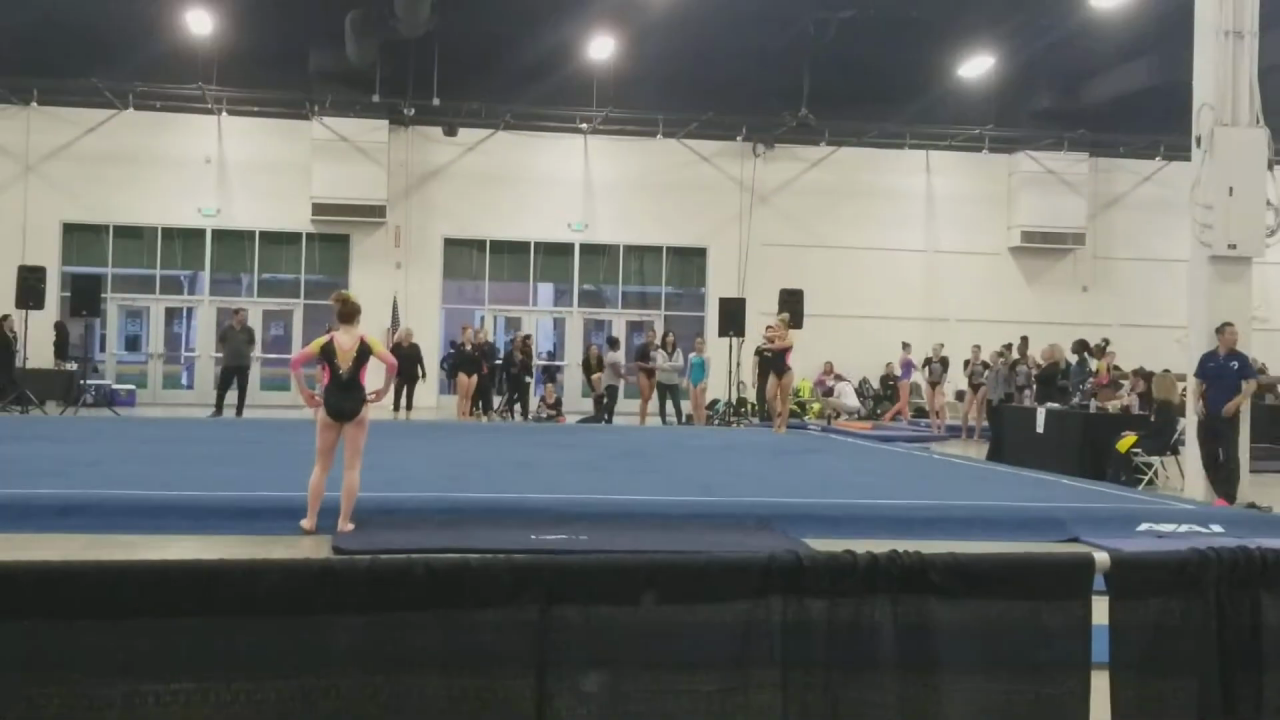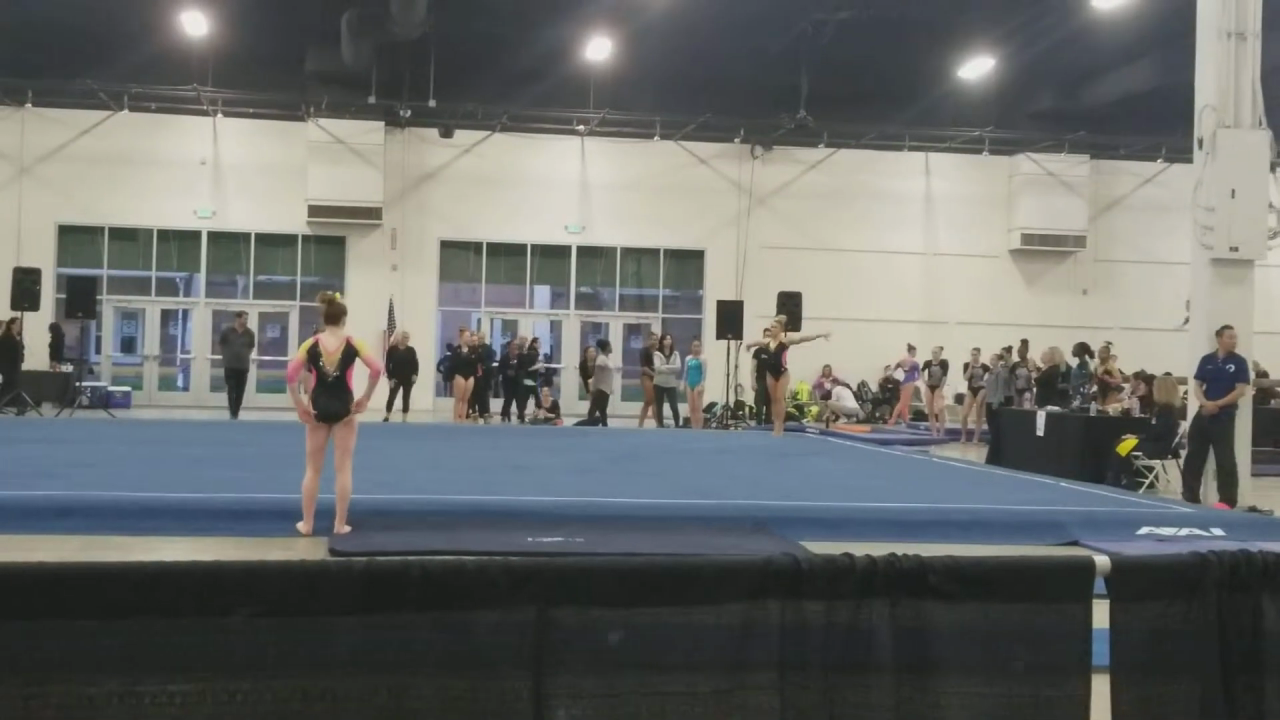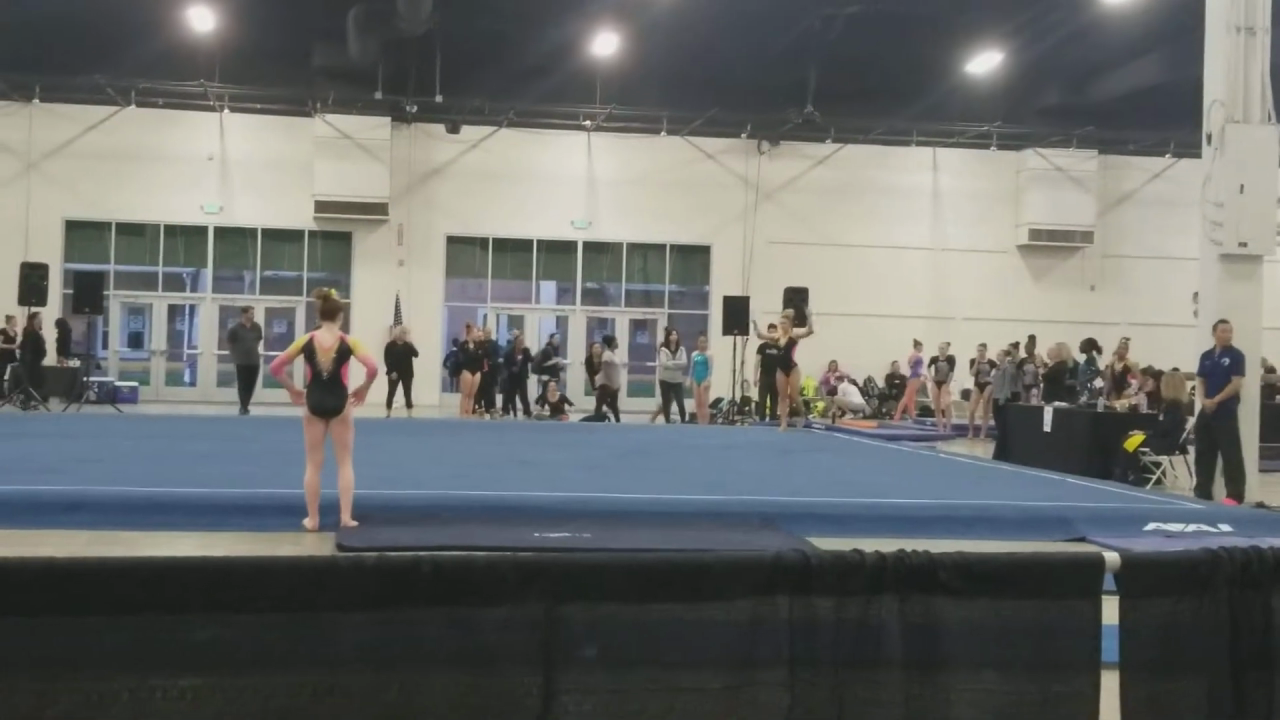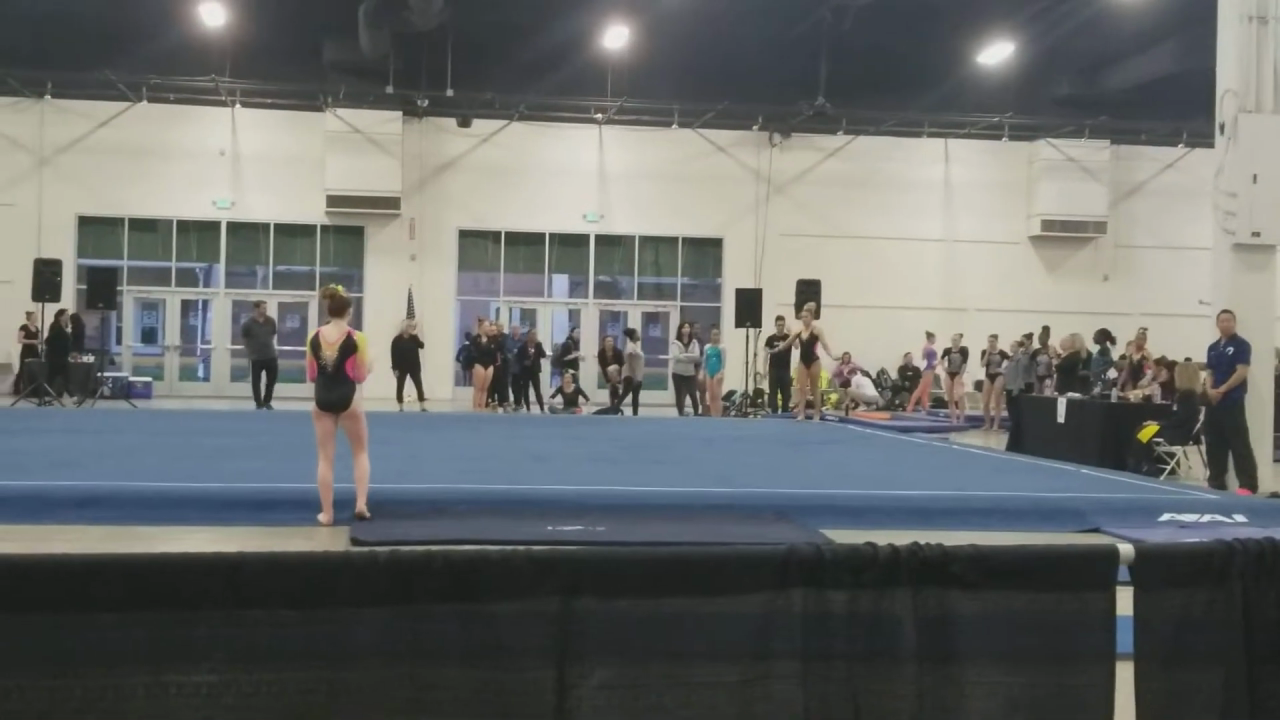
dt=0.4s
person 1, frame 1
left shoulder: (325, 341)
right shoulder: (366, 341)
left elbow: (295, 362)
right elbow: (392, 363)
left wrist: (305, 393)
right wrist: (383, 390)
left hip: (330, 406)
right hip: (357, 406)
left knee: (321, 466)
right knee: (352, 468)
left ankle: (310, 520)
right ankle: (344, 522)
person 1, frame 2
left shoulder: (311, 344)
right shoulder: (353, 343)
left elbow: (291, 373)
right elbow: (376, 369)
left wrist: (300, 406)
right wrist: (364, 399)
left hip: (318, 408)
right hip: (344, 408)
left knee: (313, 469)
right knee: (343, 469)
left ankle: (307, 523)
right ankle: (340, 524)
person 1, frame 3
left shoulder: (306, 340)
right shoulder: (348, 341)
left elbow: (275, 367)
right elbow: (372, 368)
left wrist: (293, 390)
right wrist: (363, 390)
left hip: (314, 404)
right hip: (340, 404)
left knee: (313, 465)
right knee: (344, 463)
left ankle: (312, 519)
right ankle: (346, 517)
person 1, frame 4
left shoulder: (314, 337)
right shoulder: (356, 338)
left elbow: (311, 376)
right elbow: (360, 376)
right wrist: (367, 368)
left hip: (322, 399)
right hip: (347, 398)
left knee: (325, 458)
right knee: (360, 452)
left ankle: (327, 513)
right ankle: (361, 503)
